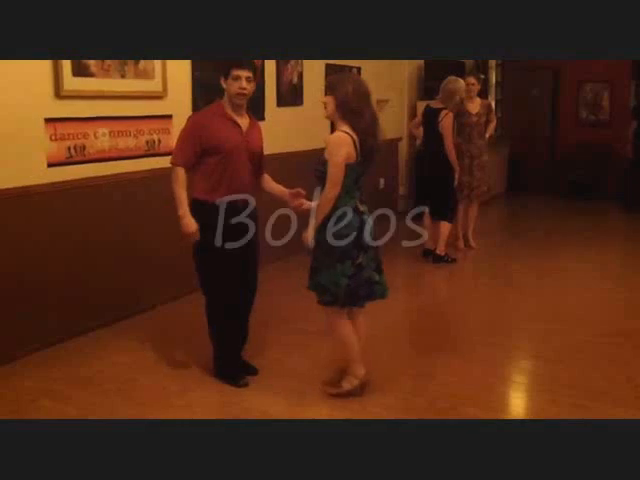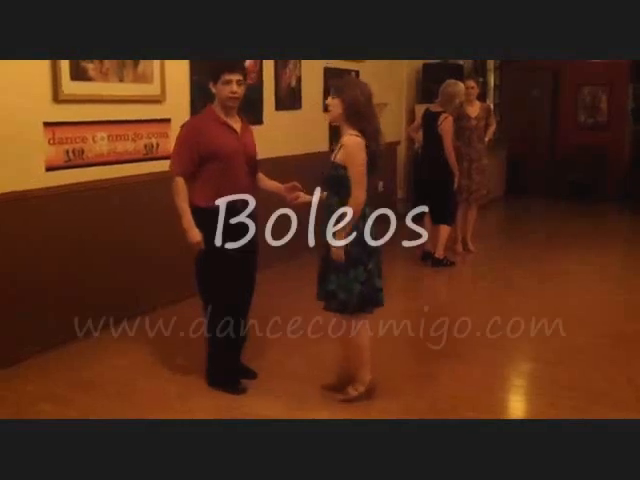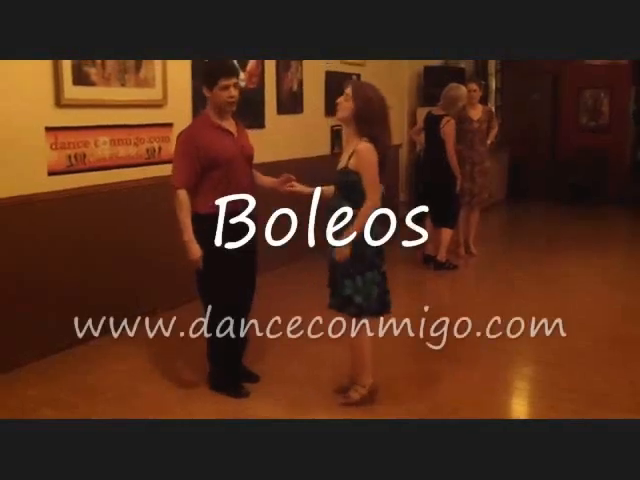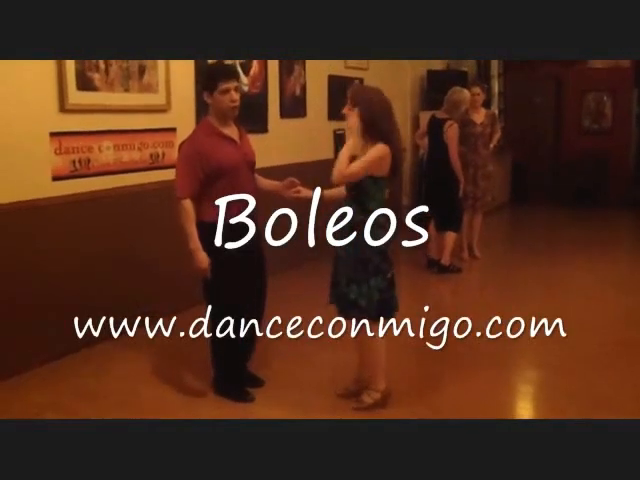
dt=0.4s
person 1, frame 1
left shoulder: (254, 127)
right shoulder: (203, 121)
right elbow: (180, 166)
left wrist: (284, 194)
right wrist: (185, 213)
left hip: (245, 214)
right hip: (211, 215)
left knee: (245, 290)
right knee: (220, 292)
left ankle: (236, 355)
right ankle: (224, 362)
person 1, frame 2
left shoulder: (245, 128)
right shoulder: (196, 127)
right elbow: (179, 177)
left wrist: (279, 189)
right wrist: (189, 223)
left hip: (243, 218)
right hip: (212, 220)
left knee: (242, 294)
right knee: (219, 297)
left ankle: (233, 359)
right ankle: (218, 370)
person 1, frame 3
left shoulder: (239, 129)
right shoulder: (193, 135)
right elbow: (181, 190)
left wrist: (273, 182)
right wrist: (190, 239)
left hip: (243, 222)
right hip: (214, 226)
left knee: (243, 298)
right knee: (220, 302)
left ankle: (235, 362)
right ankle: (220, 374)
person 1, frame 4
left shoulder: (241, 134)
right shoulder: (196, 144)
right elbow: (186, 199)
left wrist: (277, 186)
right wrist: (196, 248)
left hip: (247, 228)
right hip: (218, 234)
left knee: (253, 301)
right knee: (225, 308)
left ankle: (239, 366)
right ankle: (225, 378)
person 2, frame 1
left shoulder: (339, 139)
right shoulder: (359, 137)
left elbow: (332, 191)
left wrist: (311, 227)
right wrist: (314, 205)
left hip: (341, 228)
right hip: (356, 224)
left knee: (334, 307)
right knee: (353, 306)
left ankle: (356, 372)
right ankle: (352, 368)
person 2, frame 2
left shoulder: (353, 143)
right shoulder: (351, 140)
left elbow: (358, 197)
left wrist: (341, 237)
right wrist: (312, 198)
left hip: (351, 236)
right hip: (346, 233)
left knee: (351, 311)
right knee: (347, 310)
left ankle: (364, 379)
right ankle: (348, 371)
person 2, frame 3
left shoulder: (366, 149)
right shoulder: (351, 144)
left elbow: (372, 201)
left wrist: (347, 238)
right wrist: (310, 190)
left hip: (361, 239)
right hip: (349, 236)
left knee: (358, 314)
right knee: (354, 312)
left ankle: (365, 384)
right ankle: (358, 376)
person 2, frame 4
left shoulder: (381, 150)
right shoulder: (365, 149)
left elbow: (340, 175)
left wrist: (353, 136)
right wrist: (313, 194)
left hip: (370, 241)
right hip: (354, 238)
left knee: (370, 318)
right knee: (357, 315)
left ankle: (378, 386)
right ankle: (364, 377)
person 3, frame 1
left shoulder: (429, 107)
right shoulder: (447, 115)
left elbow: (414, 126)
right elbow: (448, 147)
right wrist: (456, 169)
left hip: (425, 162)
right hip: (440, 166)
left knee: (429, 205)
right knee: (448, 207)
left ankle: (429, 247)
right ankle: (440, 252)
person 3, frame 2
left shoulder: (428, 111)
right shoulder: (446, 118)
left elbow: (412, 130)
right elbow: (448, 150)
right wrist: (456, 172)
left hip: (425, 165)
right hip: (440, 169)
left knee: (430, 208)
right knee: (448, 211)
left ankle: (428, 250)
right ankle: (438, 255)
person 3, frame 3
left shoulder: (430, 114)
right shoulder: (449, 122)
left elbow: (414, 133)
right elbow: (450, 154)
right wrist: (458, 176)
left hip: (428, 169)
right hip: (443, 173)
left knee: (432, 212)
right knee: (450, 214)
left ankle: (429, 253)
right ankle: (441, 258)
person 3, frame 4
left shoulder: (434, 118)
right shoulder: (452, 126)
left elbow: (418, 137)
right elbow: (453, 158)
right wrist: (461, 179)
left hip: (431, 173)
right hip: (446, 177)
left knee: (435, 215)
right knee: (454, 218)
left ankle: (433, 257)
right ankle: (445, 262)
person 4, frame 1
left shoulder: (486, 105)
right shoulder: (458, 106)
left elbow: (493, 121)
left wrist: (487, 135)
left hip: (480, 153)
right hip: (462, 152)
left knee: (475, 195)
right knee: (461, 195)
left ankle: (469, 234)
right ankle: (460, 236)
person 4, frame 2
left shoulder: (486, 108)
right shoulder: (457, 109)
left elbow: (492, 125)
left wrist: (486, 139)
left hip: (479, 156)
right hip: (461, 156)
left knee: (474, 199)
right knee: (460, 198)
left ankle: (468, 238)
right ankle: (458, 239)
person 4, frame 3
left shoulder: (487, 112)
right shoulder: (459, 112)
left elbow: (494, 128)
left wrist: (488, 142)
left hip: (481, 159)
right hip: (463, 160)
left knee: (477, 202)
right knee: (463, 201)
left ankle: (470, 241)
right ankle: (461, 243)
person 4, frame 4
left shoulder: (491, 115)
right shoulder: (462, 116)
left elbow: (497, 132)
left wrist: (491, 146)
left hip: (484, 163)
right hip: (466, 163)
left knee: (480, 205)
right knee: (466, 205)
left ankle: (474, 244)
right ankle: (464, 246)
